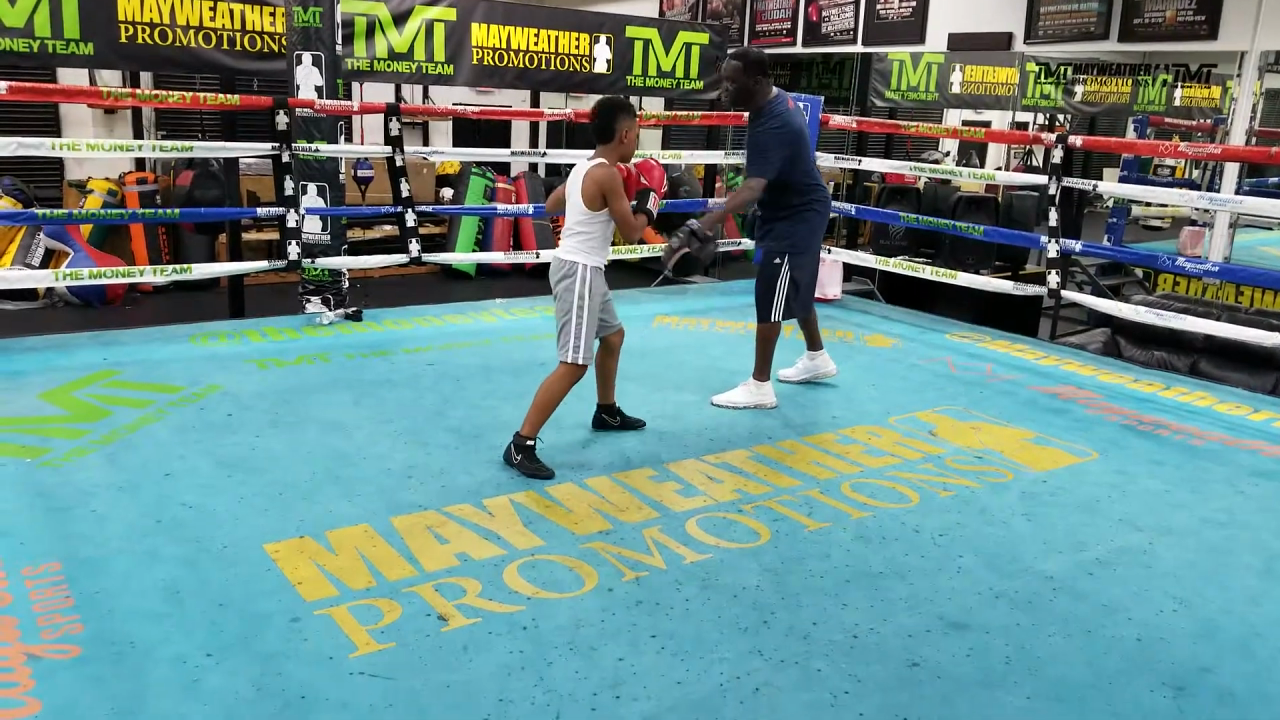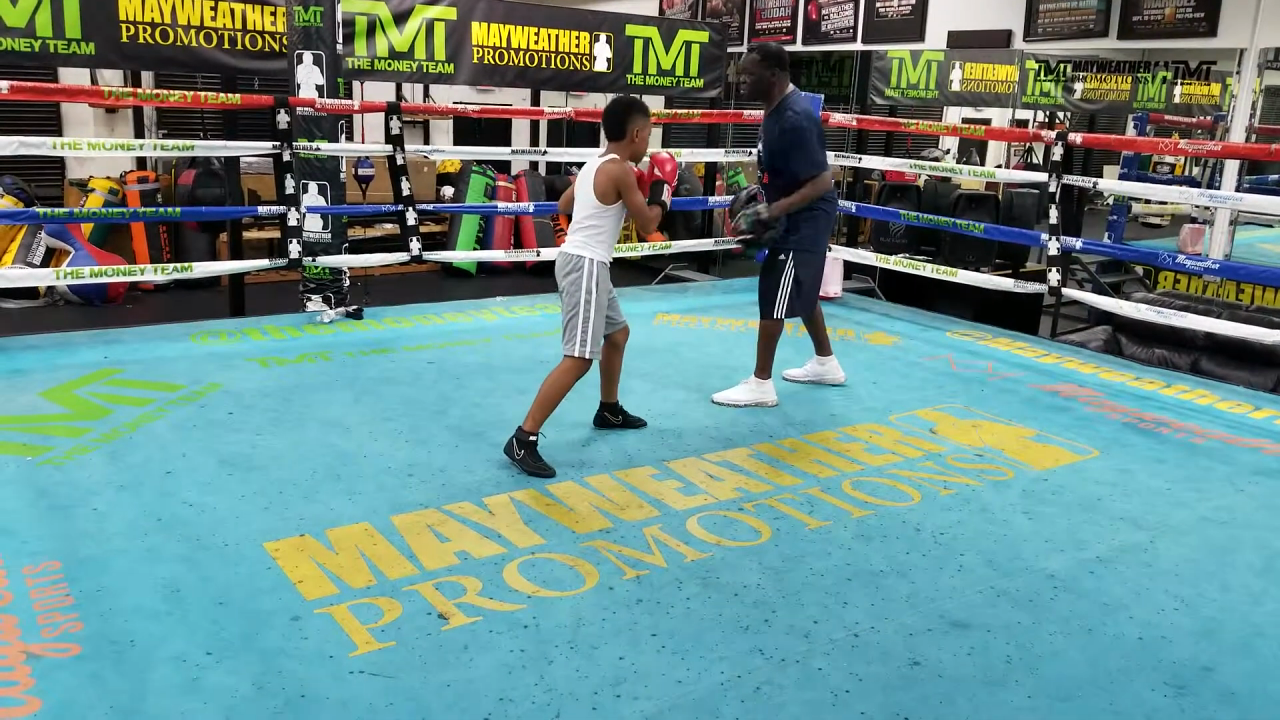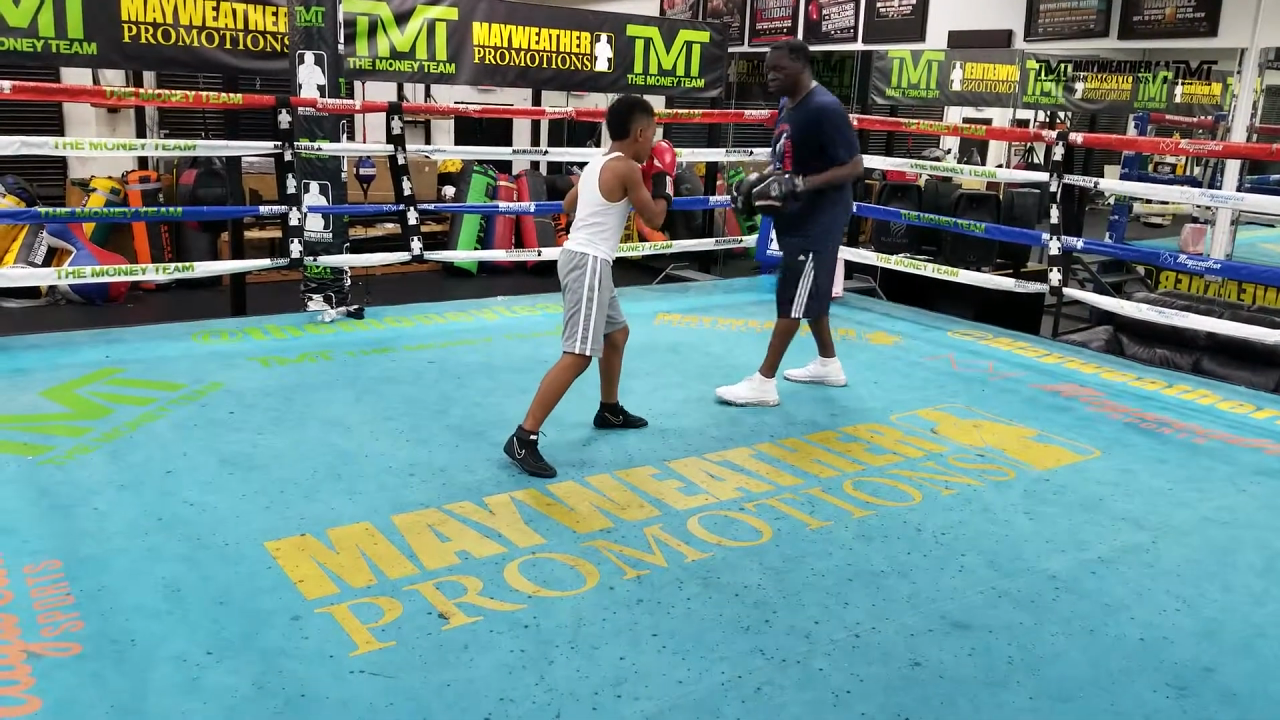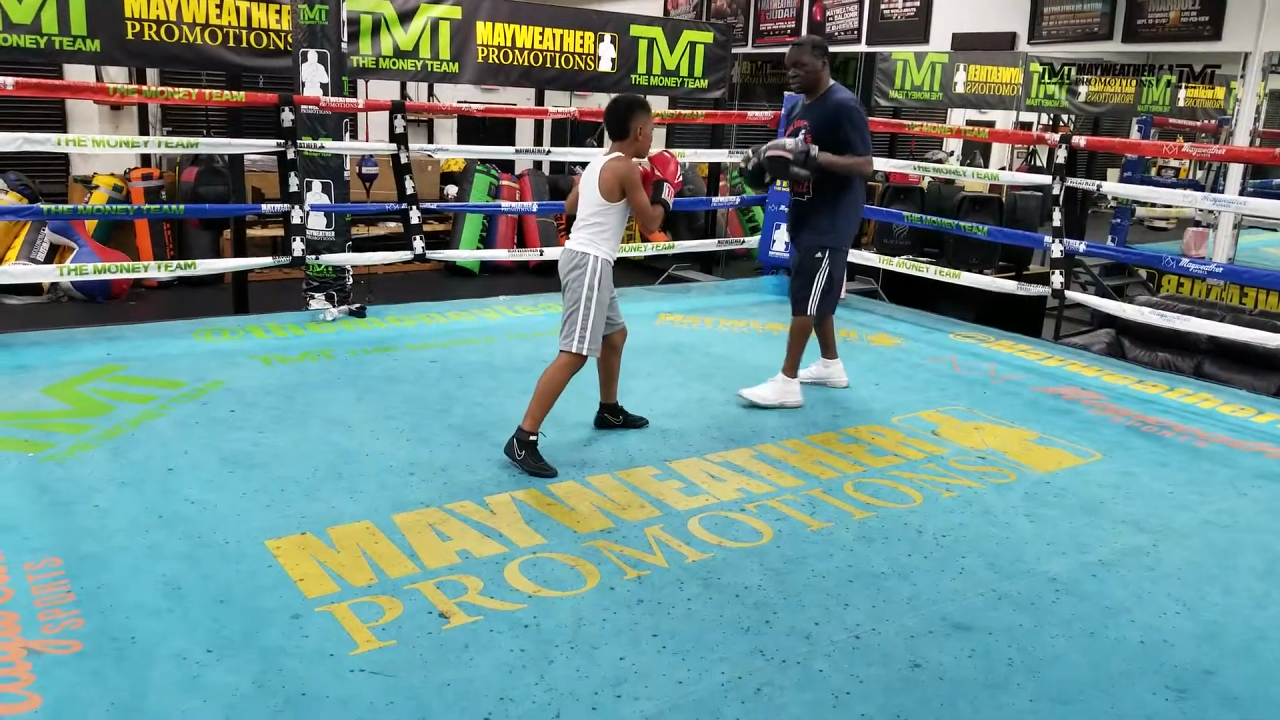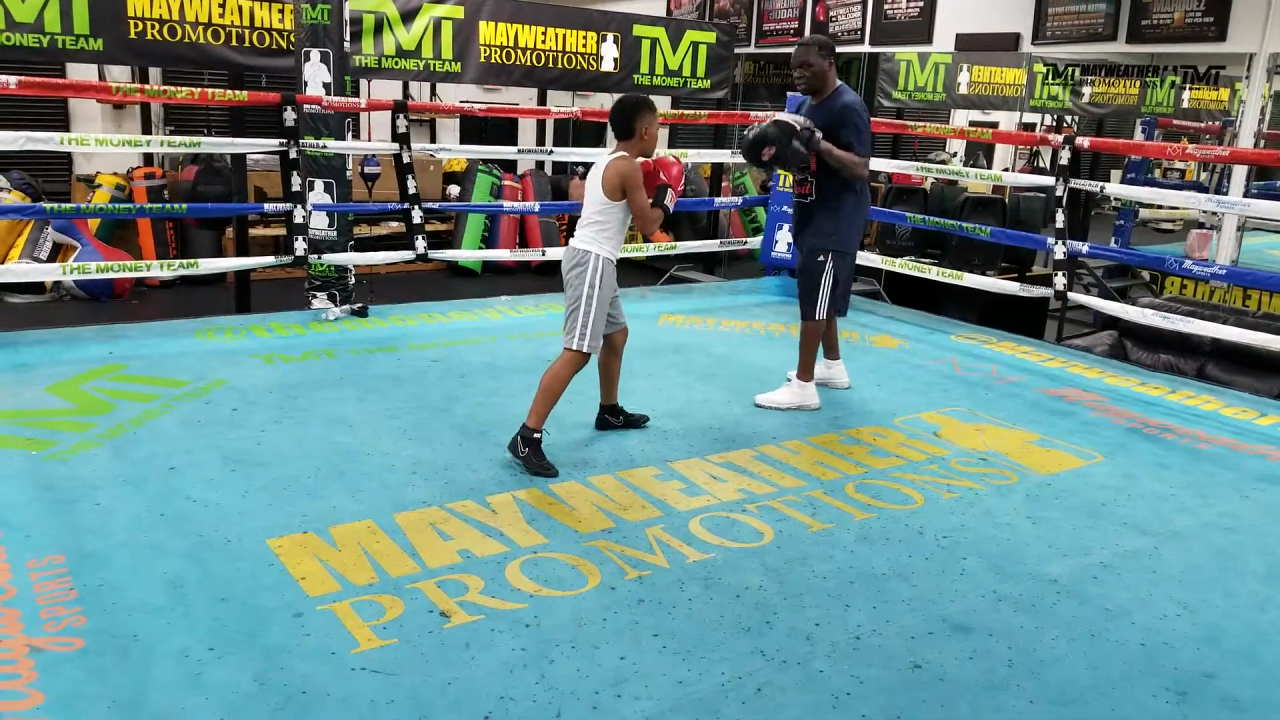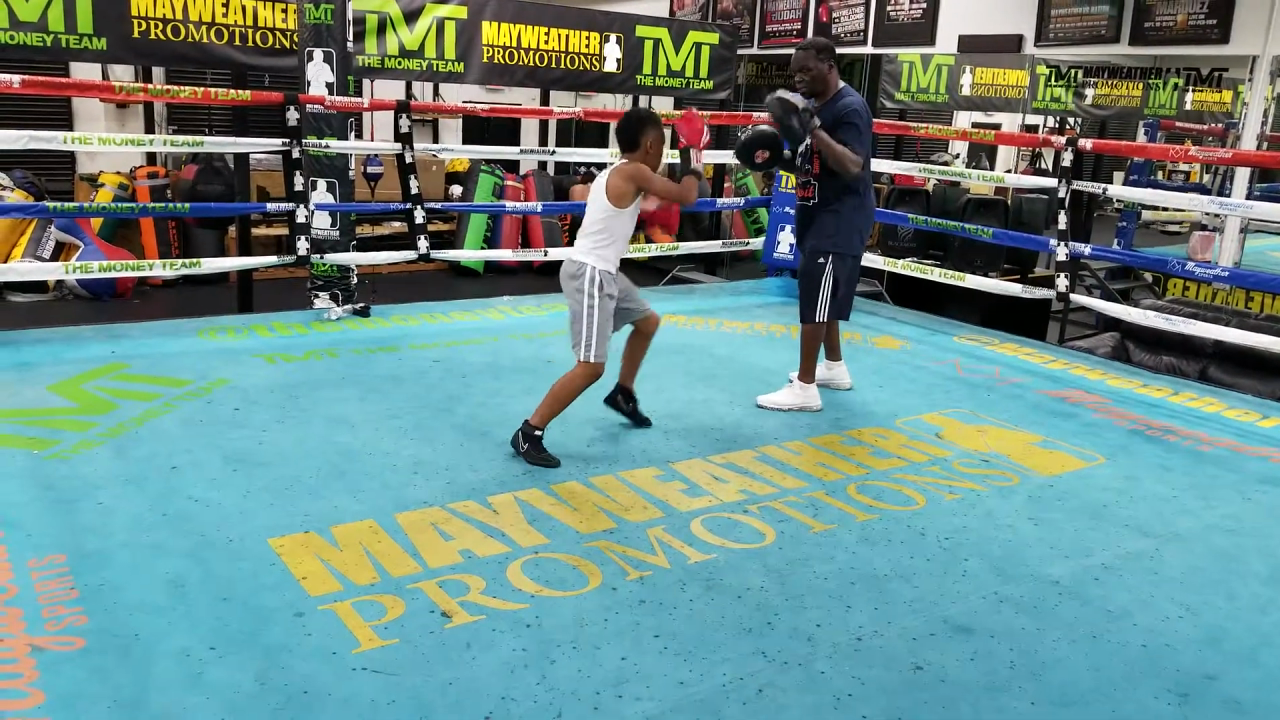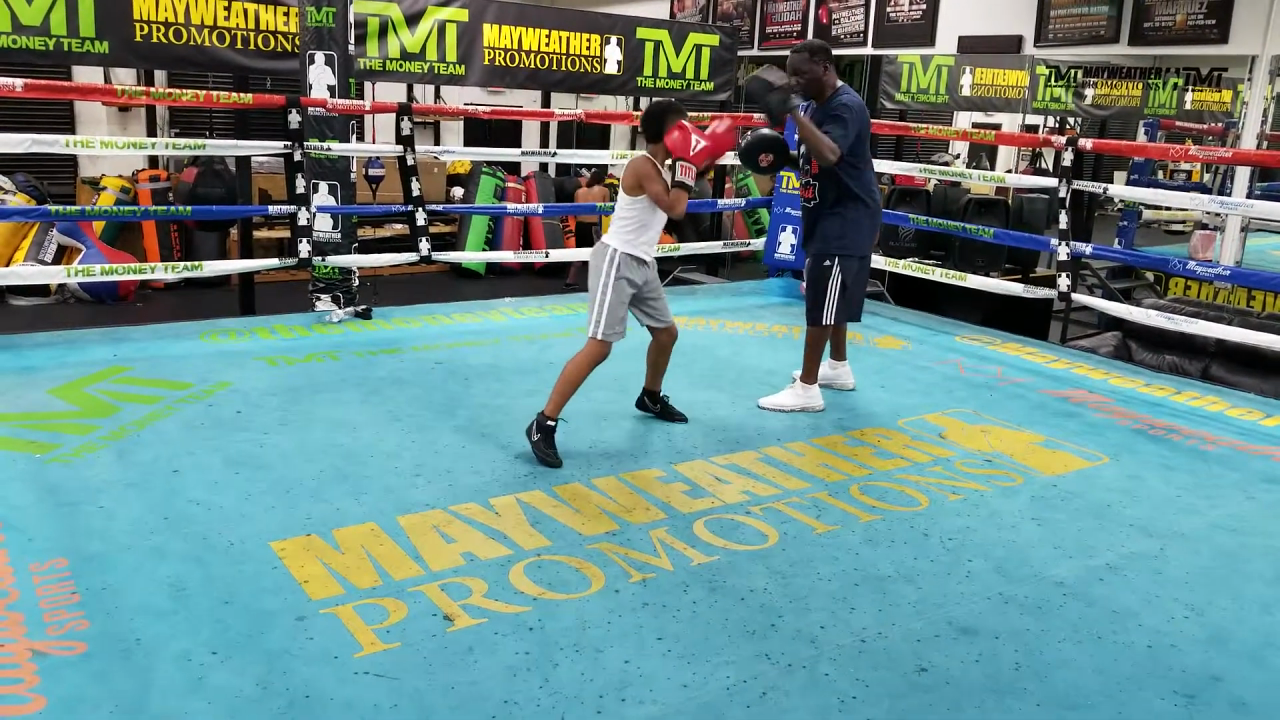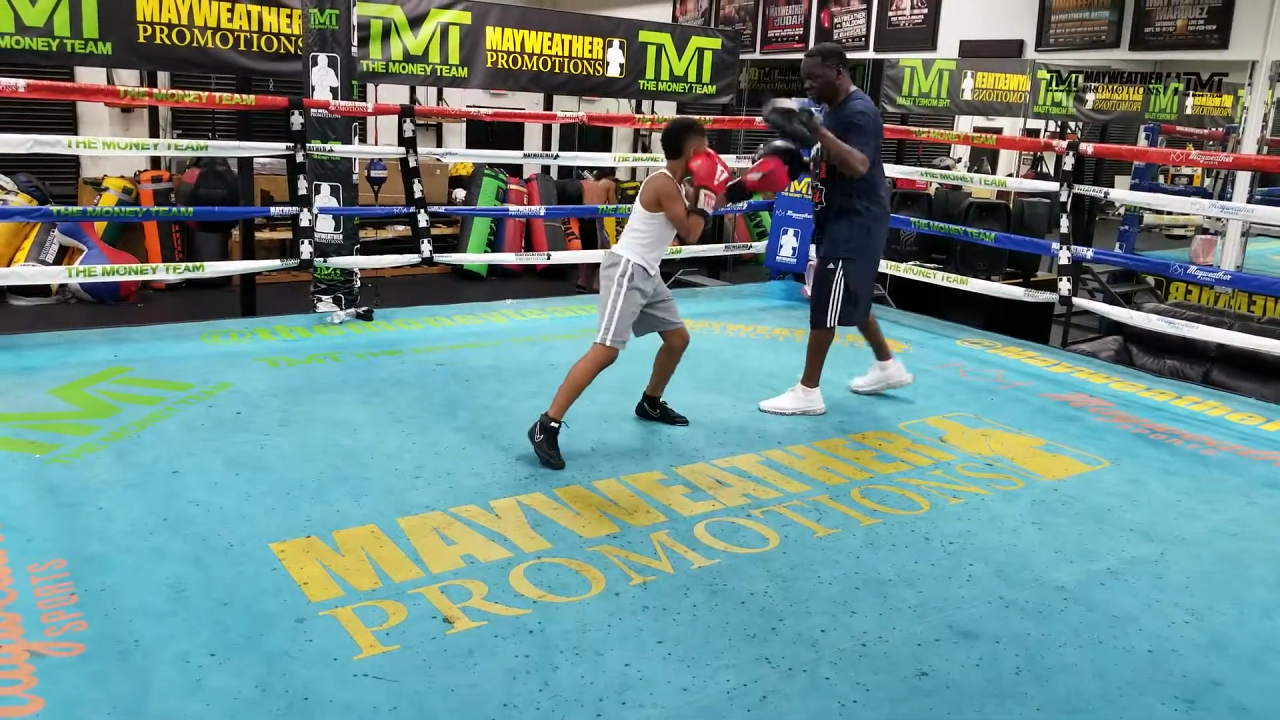
dt=0.2s
person 1, frame 1
left shoulder: (583, 168)
right shoulder: (607, 175)
left elbow: (551, 207)
right elbow: (632, 233)
right wrist: (649, 198)
left hip: (584, 269)
right hip: (580, 272)
left knee: (613, 336)
right knee: (574, 364)
left ankle: (607, 412)
right ankle: (521, 445)
person 1, frame 2
left shoulder: (593, 165)
right shoulder: (620, 170)
left elbow: (563, 206)
right elbow: (647, 227)
right wrist: (662, 187)
left hip: (586, 263)
right hip: (586, 265)
left knee: (618, 334)
right knee: (579, 358)
left ankle: (609, 410)
right ankle: (523, 440)
person 1, frame 3
left shoulder: (597, 165)
right shoulder: (626, 168)
left elbow: (568, 205)
right elbow: (655, 219)
right wrist: (664, 178)
left hip: (586, 259)
right hip: (589, 263)
left knee: (617, 334)
right knee: (578, 355)
left ankle: (609, 410)
right ankle: (523, 439)
person 1, frame 4
left shoulder: (598, 165)
right shoulder: (625, 168)
left elbow: (570, 207)
right elbow: (650, 224)
right wrist: (665, 185)
left hip: (586, 259)
right hip: (590, 263)
left knee: (615, 336)
right knee: (574, 355)
left ankle: (609, 411)
right ankle: (523, 440)
person 1, frame 5
left shoulder: (607, 163)
right shoulder: (629, 168)
right elbow: (648, 226)
right wrist: (668, 189)
left hip: (594, 260)
right hip: (592, 261)
left knee: (616, 335)
right knee: (577, 353)
left ankle: (610, 412)
right ankle: (527, 438)
person 1, frame 6
left shoulder: (613, 174)
right shoulder: (635, 173)
right elbow: (686, 197)
left wrist: (647, 210)
right wrist: (693, 149)
left hip: (603, 271)
right hip: (590, 273)
left knee: (648, 322)
right knee: (591, 366)
left ankle: (622, 394)
right ankle: (529, 433)
person 1, frame 7
left shoulder: (657, 166)
right shoulder: (643, 165)
right elbow: (676, 210)
right wrist: (684, 163)
left hip: (640, 263)
right hip: (616, 260)
left knee: (667, 332)
right knee: (598, 347)
left ankle: (651, 397)
right ankle: (543, 426)
person 1, frame 8
left shoulder: (679, 185)
right shoulder: (663, 184)
right elbow: (691, 233)
right wrist: (707, 191)
left hip: (647, 273)
right hip: (627, 270)
left knee: (678, 338)
right knee: (605, 351)
left ankle: (651, 403)
right ankle: (546, 427)
person 2, frame 1
left shoulder: (773, 125)
right shoulder: (774, 102)
left elbow: (751, 189)
left wrist: (702, 226)
left hip: (796, 217)
right hip: (795, 211)
left knee: (770, 297)
right knee: (794, 290)
left ankle: (760, 386)
right ankle: (817, 358)
person 2, frame 2
left shoulder: (794, 119)
right shoulder: (778, 107)
left elbow: (820, 183)
left wrist: (769, 212)
right wrist: (761, 202)
left hip: (805, 218)
right hip: (799, 218)
left knee: (774, 295)
right knee: (800, 290)
left ankle: (761, 384)
right ankle: (825, 362)
person 2, frame 3
left shoulder: (824, 109)
right shoulder: (789, 107)
left elbow: (854, 166)
left wrist: (802, 185)
right wrist: (765, 178)
left hip: (820, 216)
right hip: (802, 215)
left knee: (792, 297)
right knee: (809, 291)
left ankle: (764, 382)
right ankle: (828, 364)
person 2, frame 4
left shoulder: (843, 105)
right shoulder: (799, 106)
left elbow: (864, 166)
left wrist: (813, 156)
right wrist: (769, 160)
left hip: (833, 215)
right hip: (807, 213)
left knee: (806, 295)
right knee: (816, 292)
left ankle: (787, 382)
right ankle: (830, 365)
person 2, frame 5
left shoulder: (848, 106)
right shoulder: (805, 105)
left elbow: (860, 169)
left wrist: (816, 140)
right wrist: (772, 151)
left hip: (838, 216)
right hip: (812, 213)
left knee: (815, 297)
right knee: (820, 294)
left ankle: (803, 386)
right ankle: (832, 366)
person 2, frame 6
left shoulder: (850, 108)
right shoulder: (810, 105)
left elbow: (852, 166)
left wrist: (813, 127)
left hip: (842, 217)
right hip: (816, 215)
left knee: (815, 298)
right knee: (823, 296)
left ankle: (805, 388)
right ankle: (834, 367)
person 2, frame 7
left shoulder: (846, 105)
right shoulder: (816, 105)
left elbow: (829, 155)
left wrist: (792, 110)
left hip: (849, 217)
right hip: (827, 214)
left knee: (822, 298)
right knee: (831, 296)
left ankle: (807, 389)
right ankle: (838, 367)
person 2, frame 8
left shoulder: (859, 112)
right shoulder: (834, 109)
left elbow: (857, 165)
left wrist: (814, 129)
left hip: (856, 221)
right hip: (841, 219)
left knee: (826, 302)
right knee: (849, 297)
left ankle: (808, 392)
right ankle: (888, 366)
